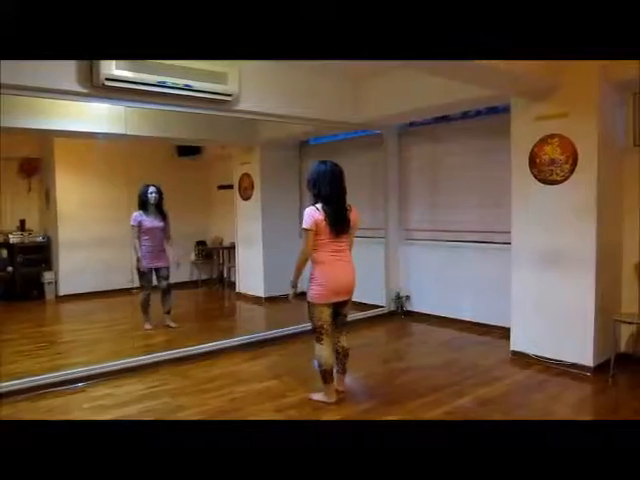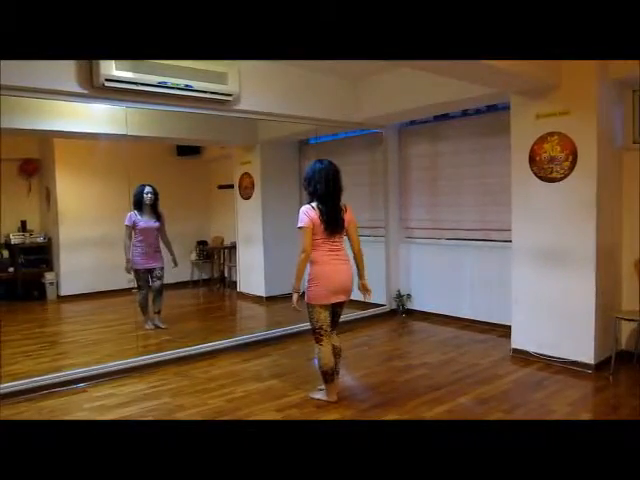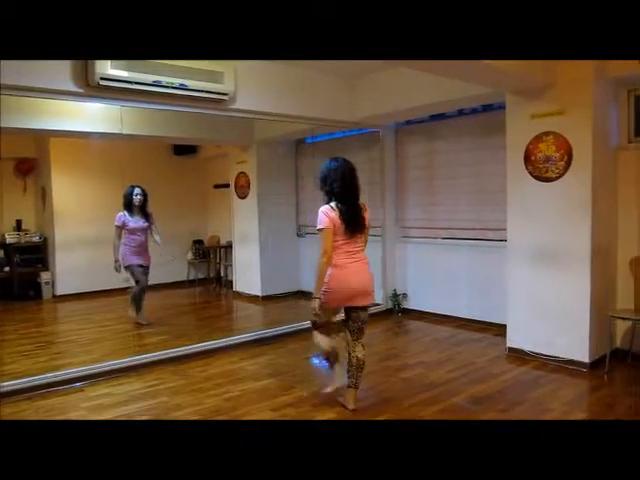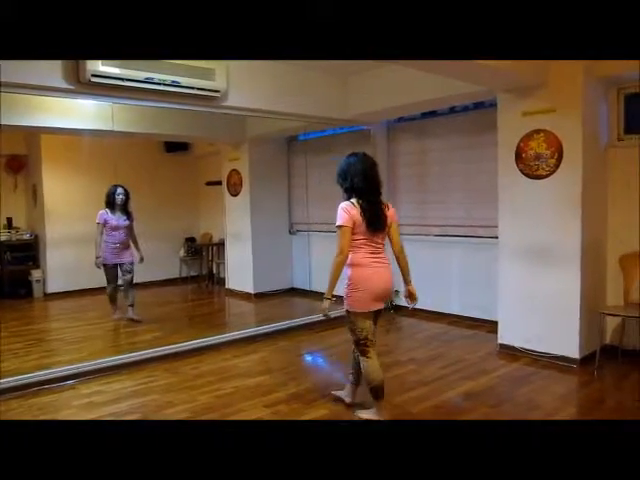
dt=0.7s
person 1, frame 1
left shoulder: (313, 213)
right shoulder: (350, 212)
left elbow: (306, 253)
right elbow: (348, 246)
left wrist: (294, 282)
left hip: (324, 279)
right hip: (347, 276)
left knee: (322, 337)
right knee: (339, 332)
left ankle: (329, 392)
right ankle: (340, 382)
person 1, frame 2
left shoulder: (308, 211)
right shoulder: (345, 211)
left elbow: (305, 252)
right elbow: (356, 248)
left wrist: (296, 288)
right wrist: (362, 278)
left hip: (321, 279)
right hip: (344, 276)
left knee: (321, 338)
right knee: (331, 332)
left ankle: (330, 391)
right ankle: (333, 383)
person 1, frame 3
left shoulder: (327, 212)
right shoulder: (363, 211)
left elbow: (326, 255)
left wrist: (316, 294)
left hip: (339, 280)
right hip: (363, 279)
left knee: (319, 325)
right knee: (356, 339)
left ankle: (336, 373)
right ankle: (350, 396)
person 1, frame 4
left shoulder: (347, 208)
right shoulder: (386, 209)
left elbow: (342, 254)
right elbow: (399, 250)
left wrist: (328, 294)
right wrist: (408, 283)
left hip: (362, 282)
right hip: (383, 279)
left knee: (366, 347)
right knee: (363, 340)
left ankle: (379, 410)
right ankle: (350, 391)
person 2, frame 1
left shoulder: (163, 215)
right shoulder: (137, 216)
left elbow: (167, 237)
right elbow: (135, 239)
left wrist: (172, 254)
right wrist: (139, 258)
left hip: (161, 257)
right hip: (145, 257)
left knee: (166, 287)
right knee: (146, 290)
left ankle: (168, 318)
right ankle: (146, 320)
person 2, frame 2
left shoulder: (158, 216)
right shoulder: (132, 216)
left elbow: (163, 237)
right elbow: (127, 239)
left wrist: (172, 254)
right wrist: (128, 260)
left hip: (156, 256)
right hip: (139, 257)
left knee: (158, 287)
right knee: (143, 290)
left ankle: (156, 318)
right ankle: (147, 319)
person 2, frame 3
left shoulder: (148, 216)
right shoulder: (122, 217)
left elbow: (155, 234)
right elbow: (117, 239)
right wrist: (116, 259)
left hip: (144, 255)
right hip: (129, 255)
left knee: (143, 285)
right knee: (142, 282)
left ankle: (139, 315)
right ankle: (133, 308)
person 2, frame 4
left shoulder: (128, 214)
right shoulder: (103, 214)
left elbow: (132, 234)
right elbow: (99, 236)
left wrist: (139, 251)
right wrist: (98, 255)
left hip: (125, 251)
right hip: (109, 252)
left knee: (129, 280)
right knee: (112, 284)
left ankle: (130, 311)
right ankle: (115, 310)
